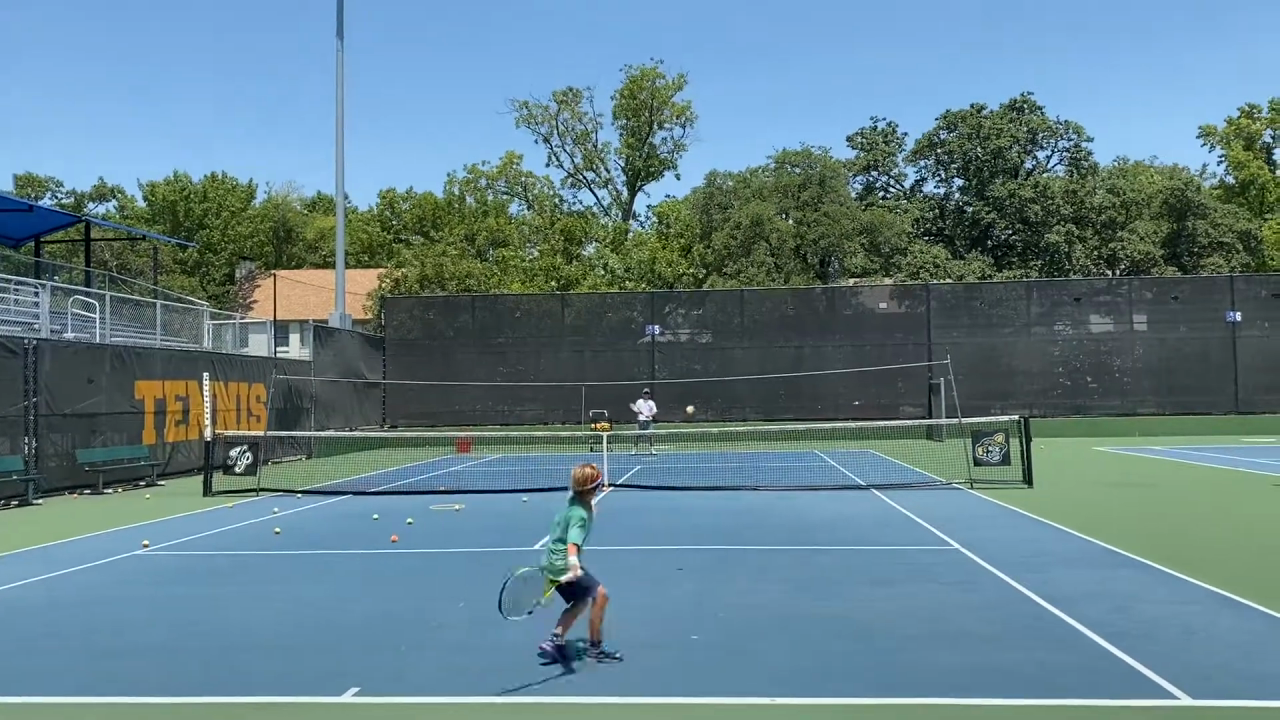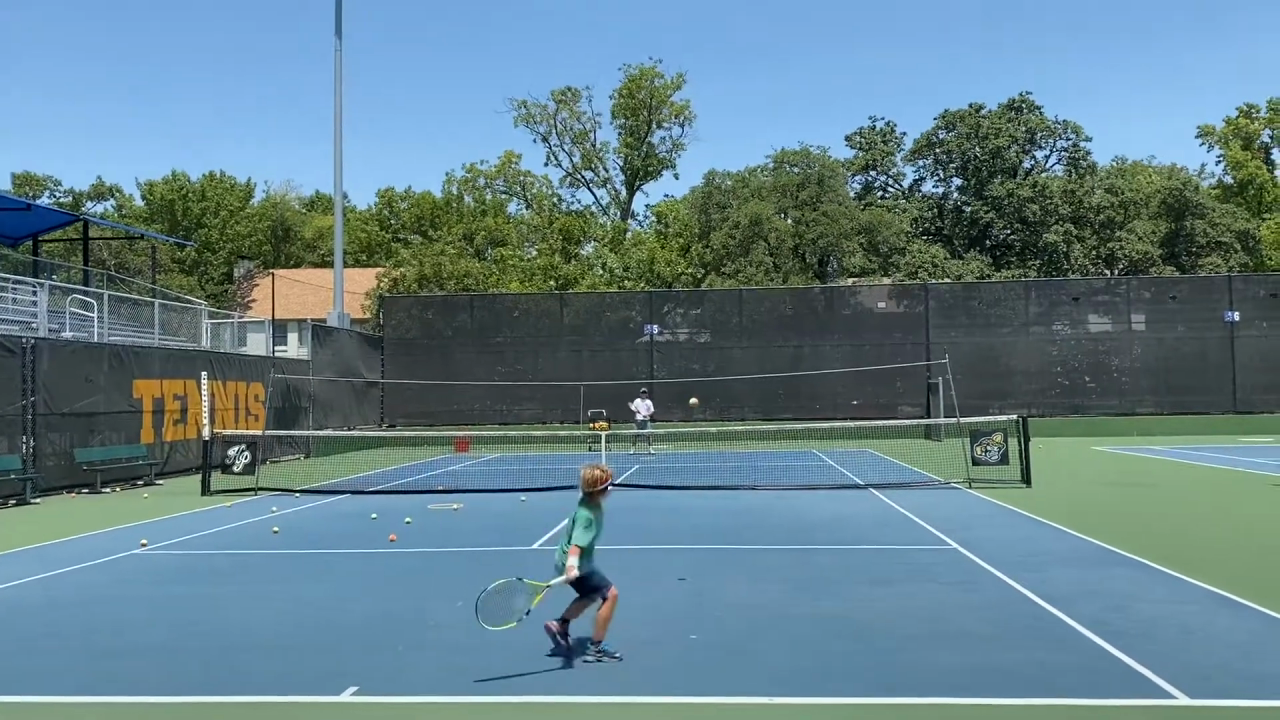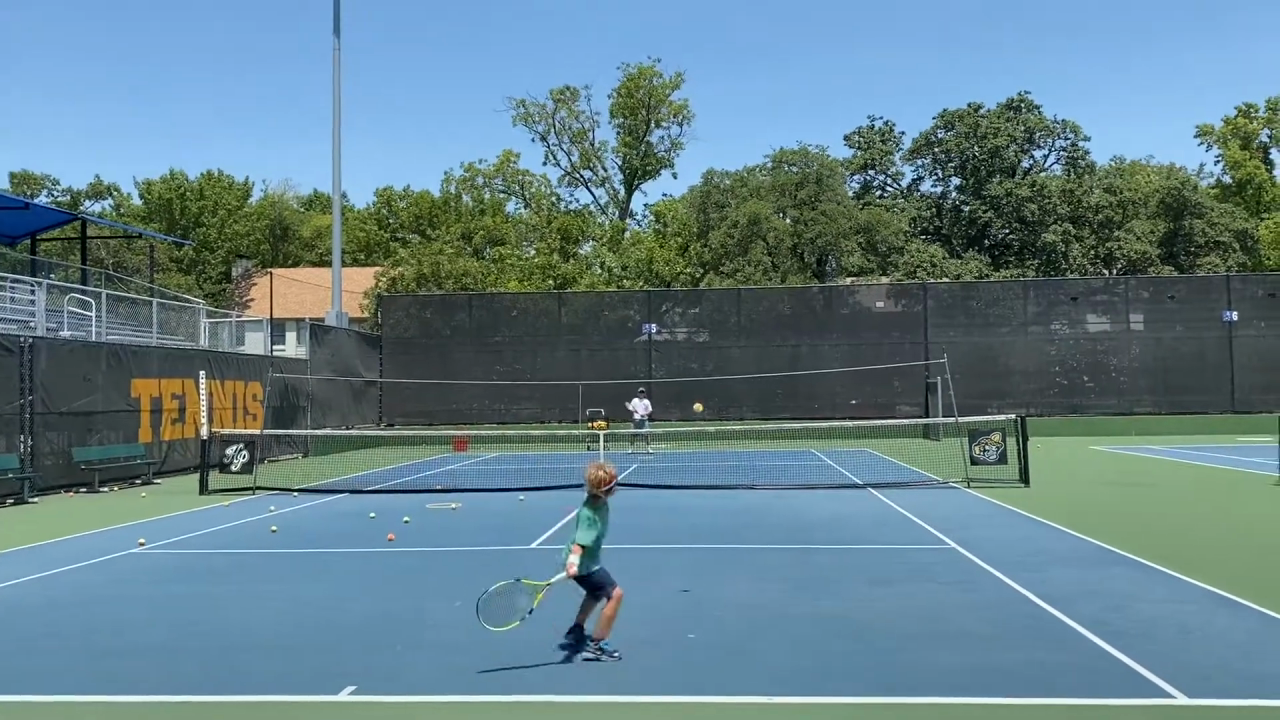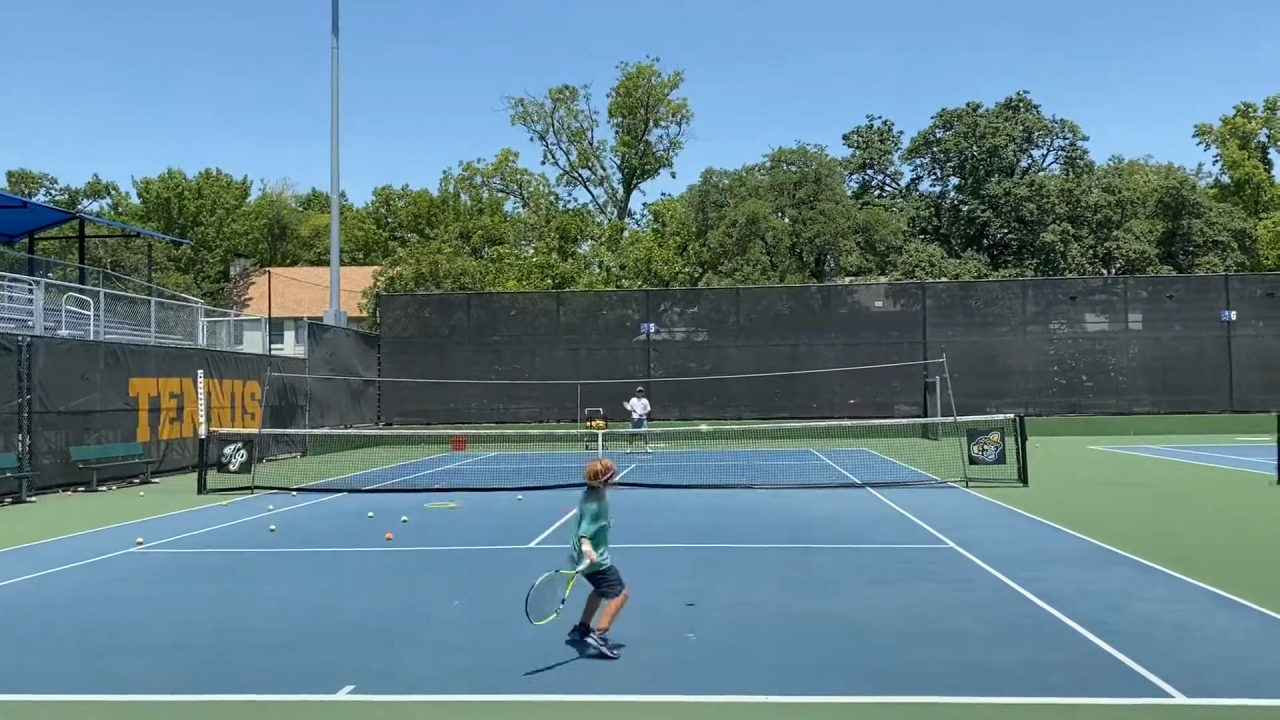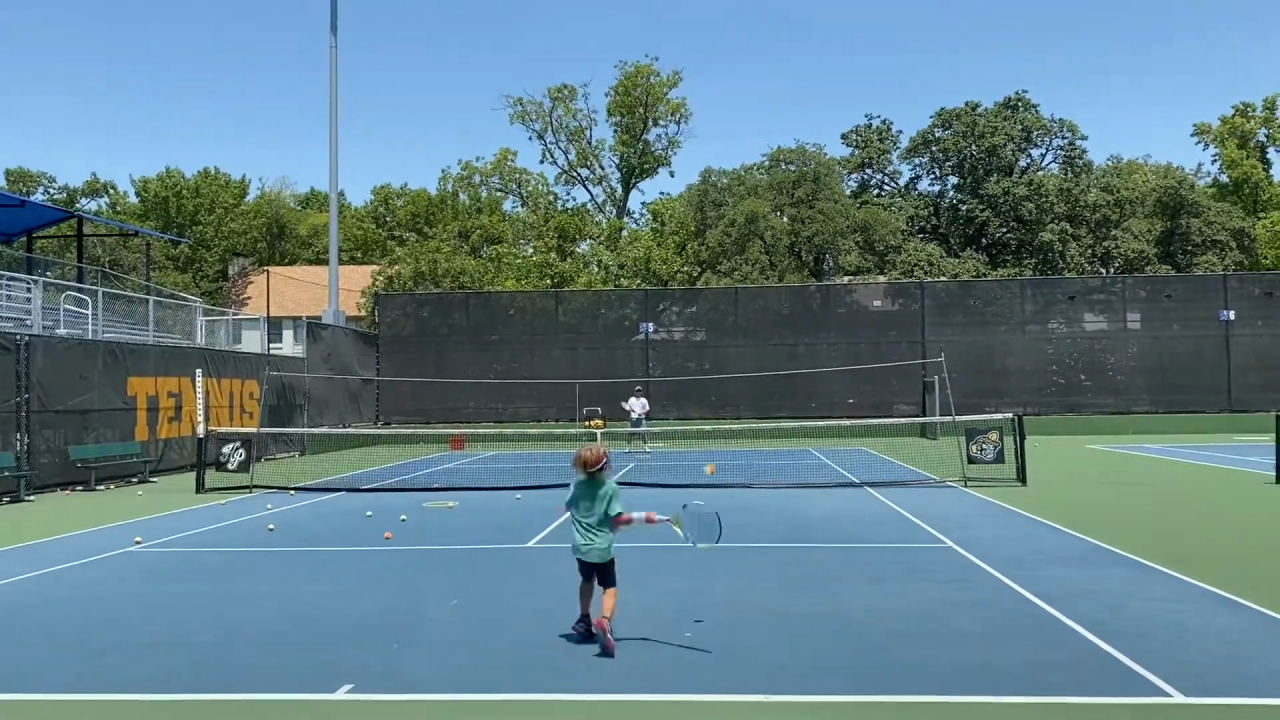
dt=0.1s
person 1, frame 1
left shoulder: (576, 498)
right shoulder: (580, 515)
right elbow: (572, 544)
right wrist: (573, 564)
left hip: (555, 562)
right hip: (562, 566)
left knee: (581, 600)
right knee: (600, 594)
left ankle: (555, 641)
right ankle: (595, 648)
person 1, frame 2
left shoulder: (592, 502)
right shoulder: (587, 516)
right elbow: (576, 546)
right wrist: (572, 565)
left hip: (581, 563)
right hip: (579, 566)
left knee: (590, 594)
right knee: (610, 595)
left ankle: (559, 625)
right ankle: (596, 647)
person 1, frame 3
left shoulder: (598, 501)
right shoulder: (590, 515)
right elbow: (579, 544)
right wrist: (573, 562)
left hip: (588, 563)
right hip: (585, 565)
left knee: (598, 592)
right knee: (615, 594)
left ankle: (577, 630)
right ankle: (596, 645)
person 1, frame 4
left shoulder: (588, 494)
right shoulder: (594, 506)
right elbow: (584, 536)
right wrist: (588, 551)
right hip: (596, 560)
left knee: (602, 589)
right knee: (621, 593)
left ankle: (583, 628)
right ankle: (598, 635)
person 1, frame 5
left shoulder: (577, 486)
right shoulder: (610, 488)
left elbow: (569, 508)
right elbow: (618, 520)
right wrist: (642, 517)
left hip: (580, 547)
right hip: (600, 549)
left knee: (587, 581)
right knee: (610, 588)
left ankle: (584, 622)
right ankle: (604, 621)
